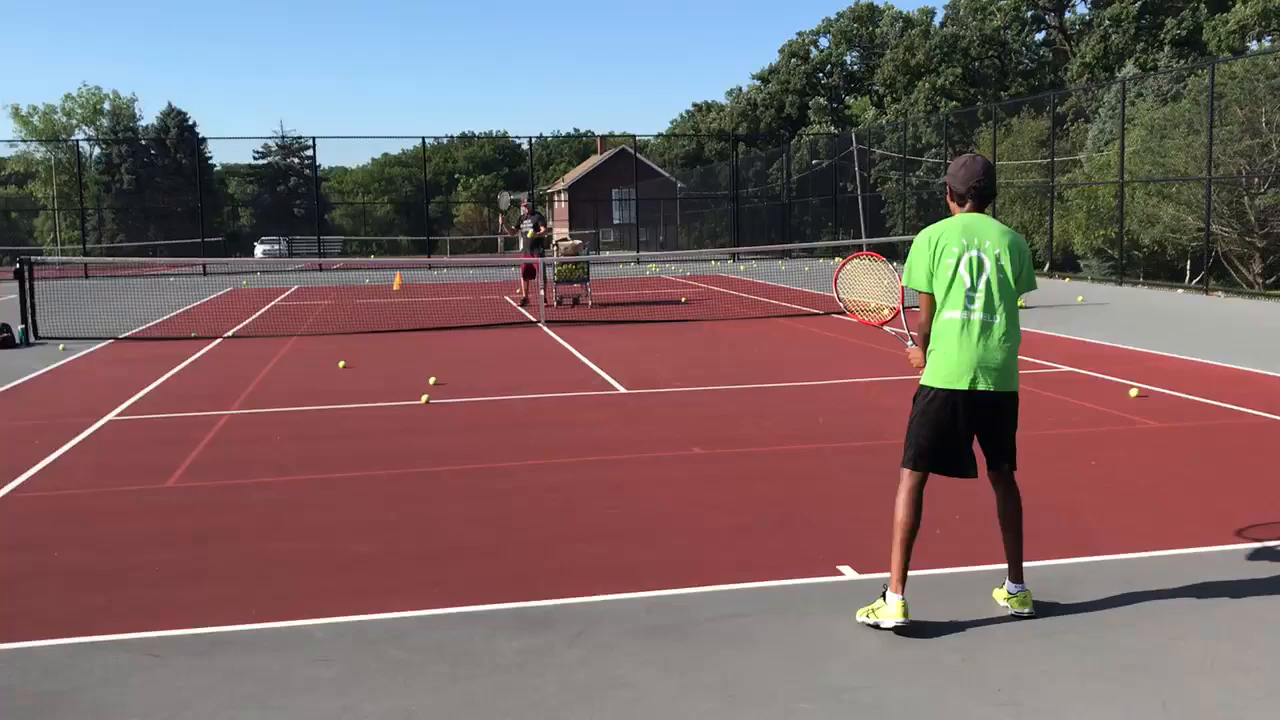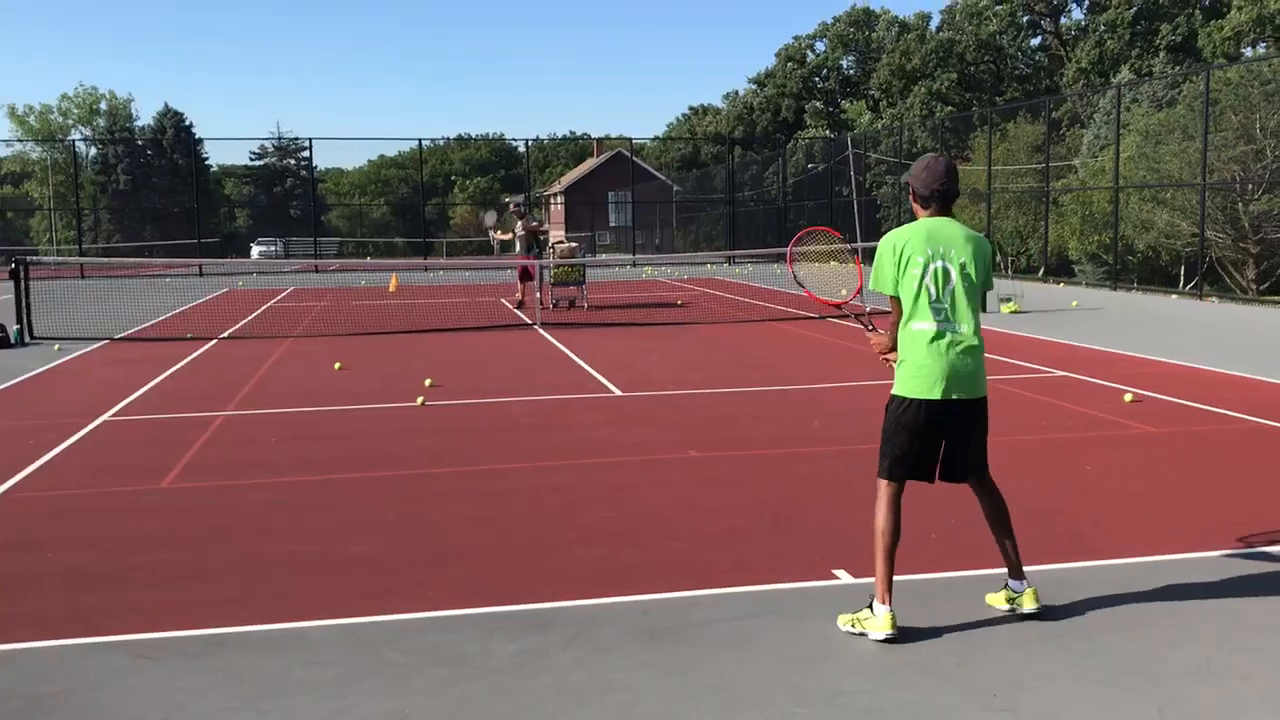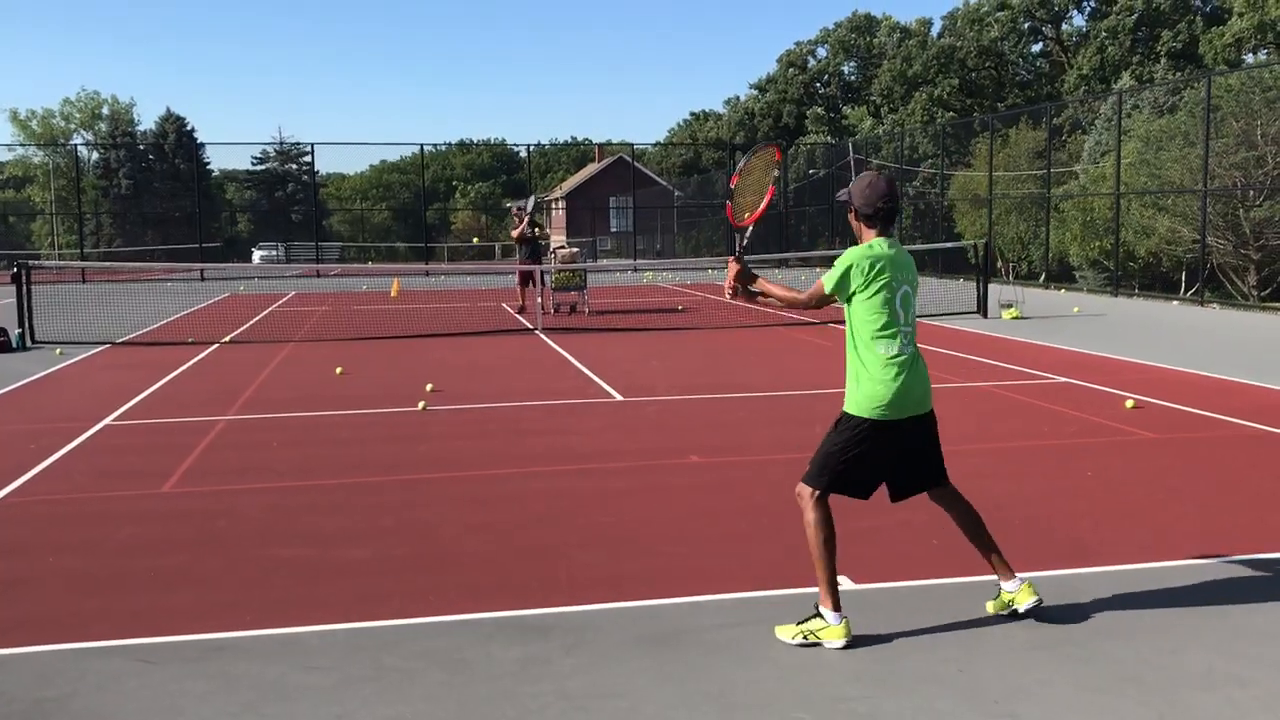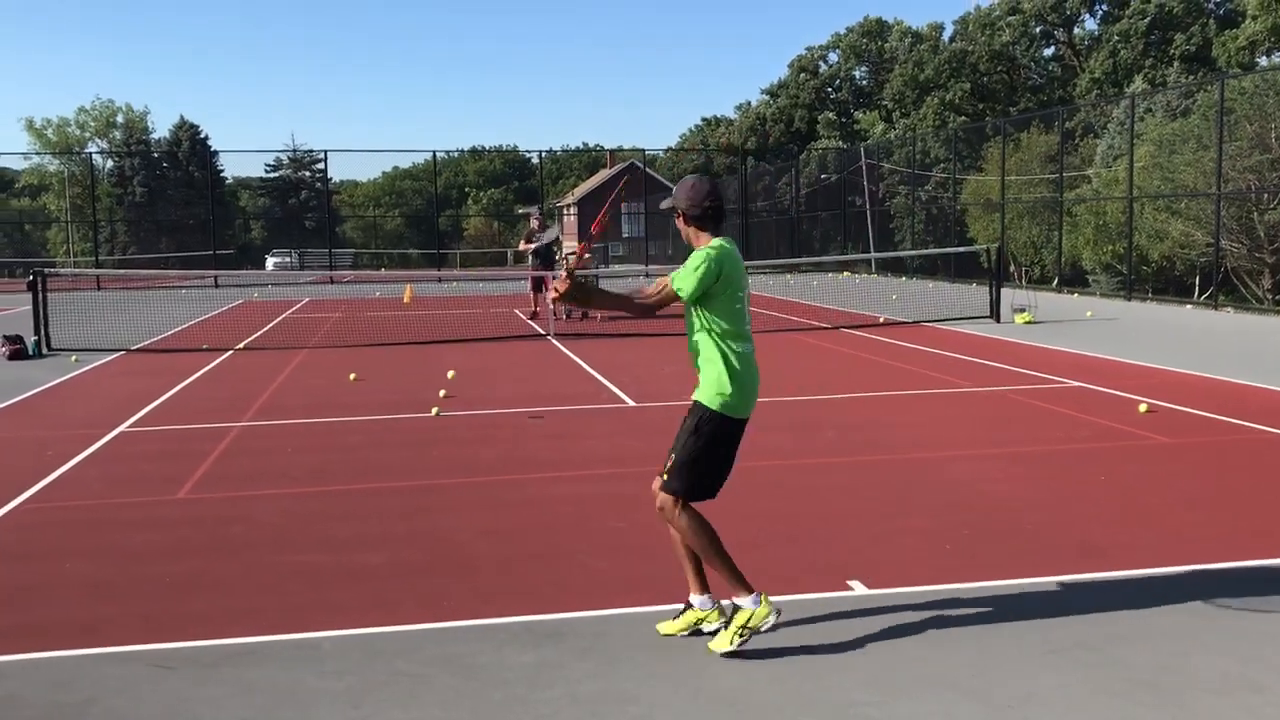
dt=0.5s
person 1, frame 1
left shoulder: (931, 237)
right shoulder: (1014, 241)
left elbow: (928, 313)
right elbow: (1008, 307)
left wrist: (920, 352)
left hip: (947, 374)
right hip: (1000, 376)
left knee: (912, 477)
right knee: (1002, 476)
left ankle: (894, 597)
right ankle: (1016, 588)
person 1, frame 2
left shoulder: (895, 241)
right shoulder: (977, 243)
left elbow: (898, 318)
right elbow: (964, 311)
left wrist: (886, 344)
left hip: (919, 382)
right hip: (969, 380)
left knee: (889, 486)
right knee: (979, 478)
left ankle: (881, 609)
right ankle: (1019, 587)
person 1, frame 3
left shoulder: (859, 258)
right shoulder: (903, 259)
left elbow: (810, 301)
right elbow: (823, 298)
left wrist: (754, 285)
right wrist: (759, 291)
left hip: (873, 403)
right hip: (913, 399)
left knee: (811, 495)
right knee: (941, 491)
left ankle: (830, 618)
right ankle: (1016, 587)
person 1, frame 4
left shoulder: (710, 257)
right shoulder: (721, 254)
left elbow: (650, 305)
right elbow: (653, 296)
left wrist: (582, 295)
right wrist: (583, 291)
left hip: (722, 395)
right hip: (722, 392)
left knee: (671, 501)
right knee: (666, 491)
left ankle: (749, 601)
right ankle: (703, 605)
